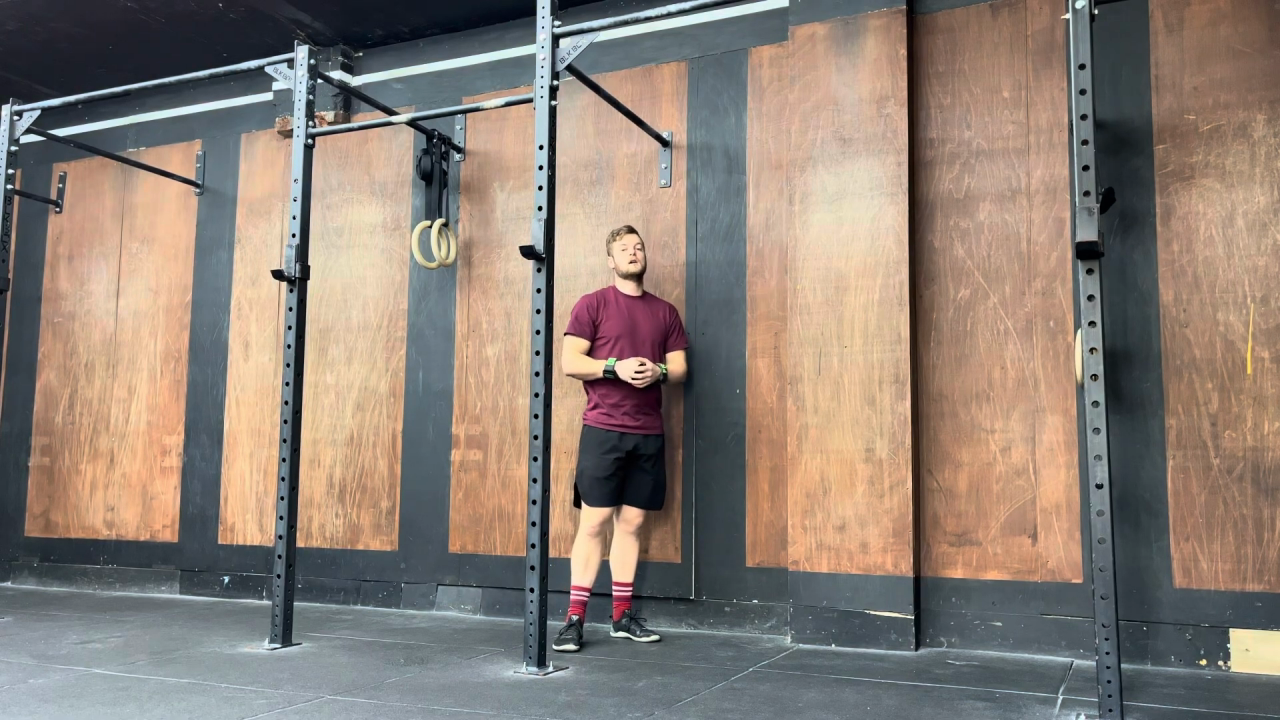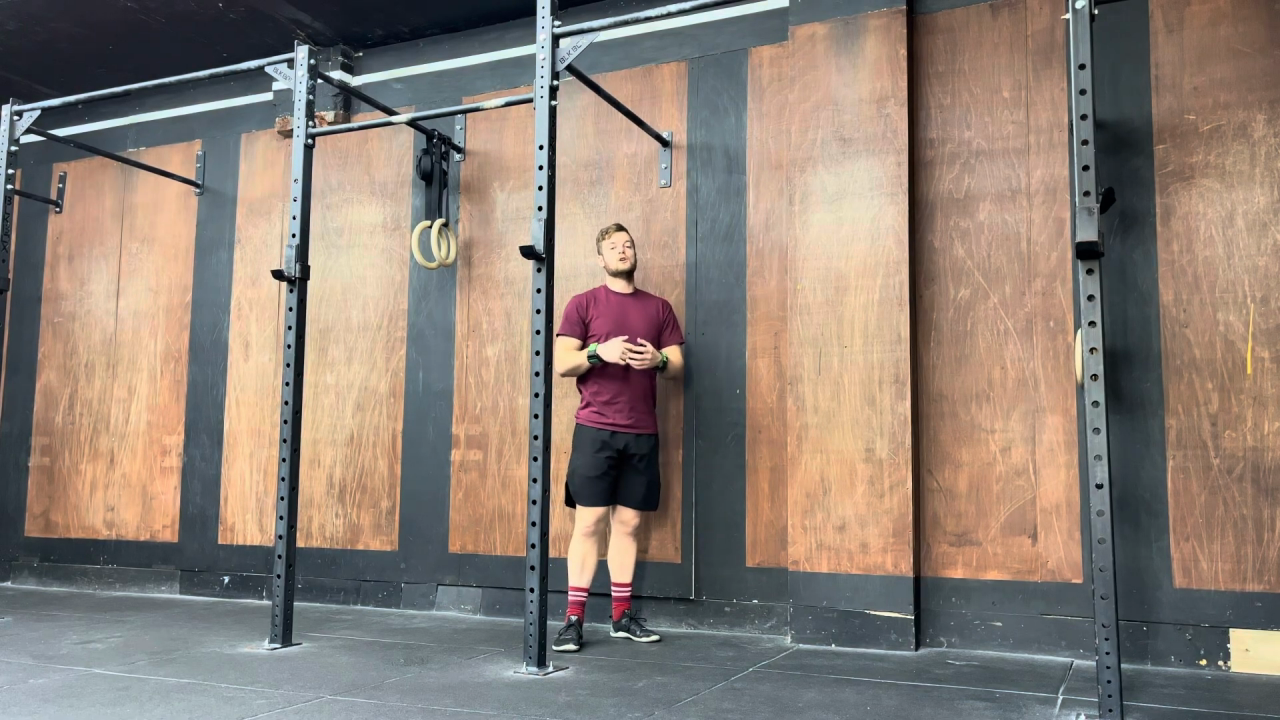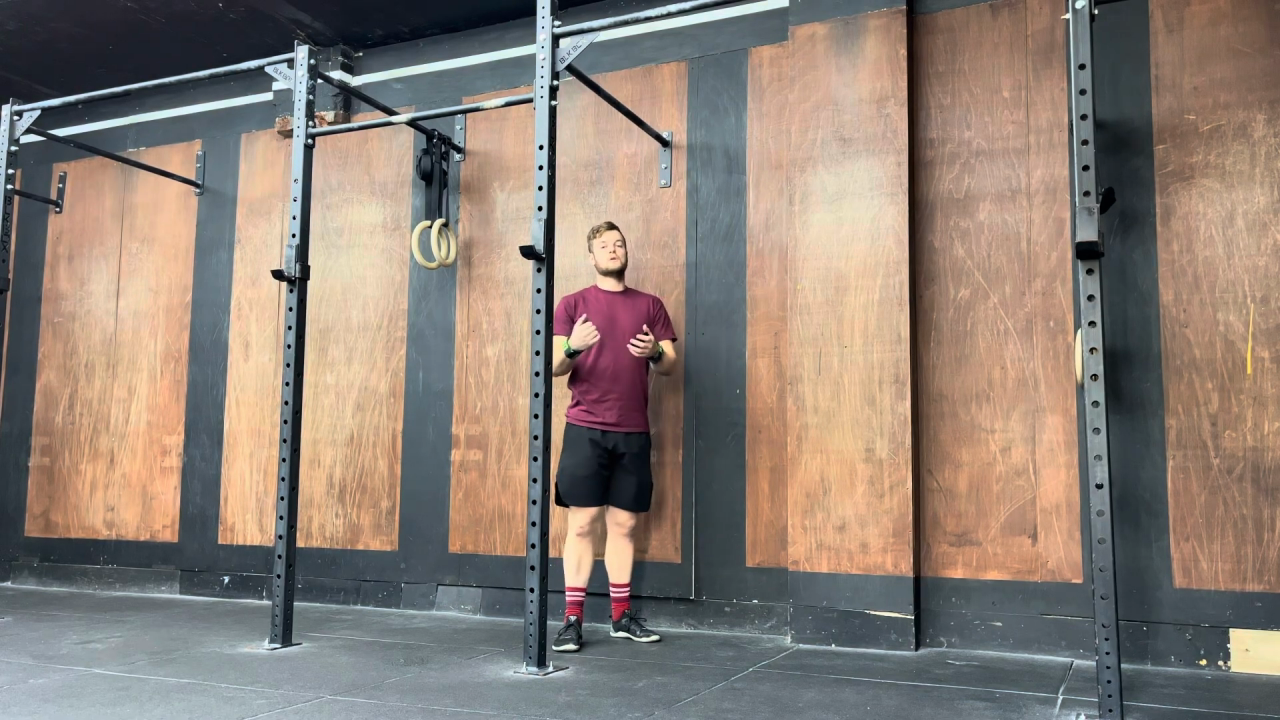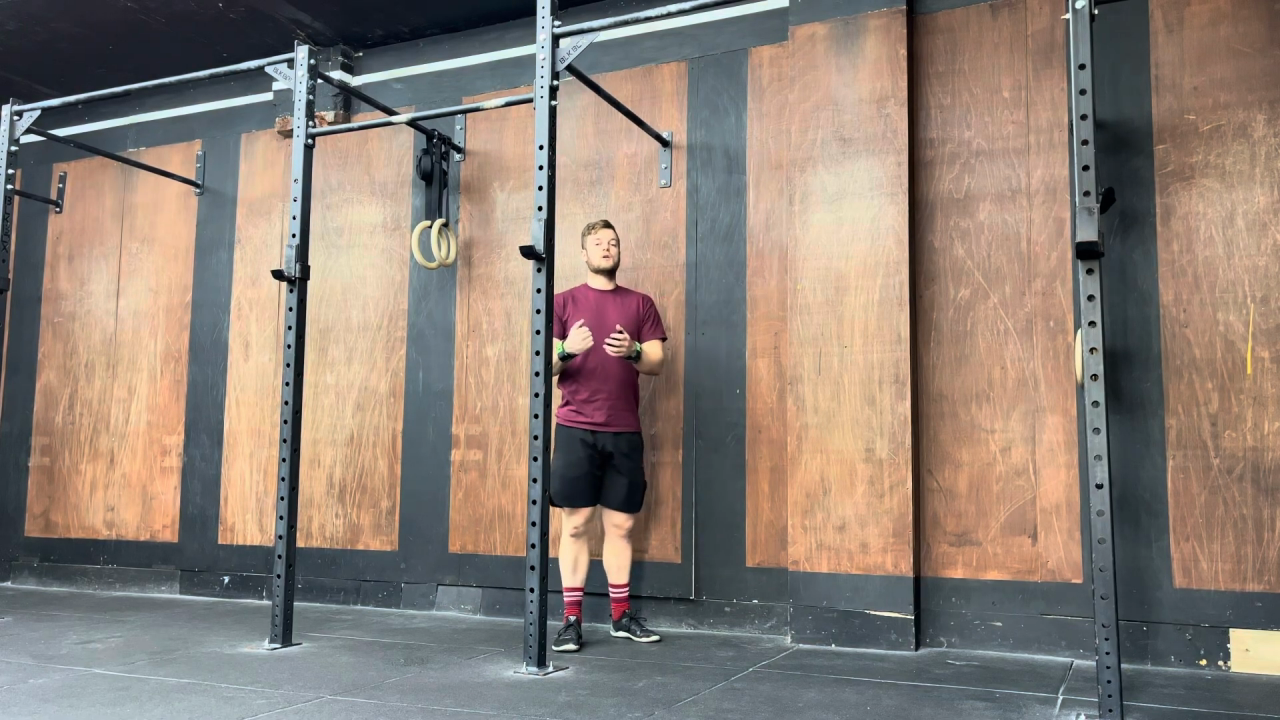
dt=0.2s
person 1, frame 1
left shoulder: (665, 311)
right shoulder: (592, 304)
left elbow: (680, 368)
right elbow: (569, 363)
left wrist: (658, 372)
right wrist: (614, 367)
left hip: (648, 434)
right hip: (603, 430)
left knee: (630, 524)
right knee: (594, 522)
left ankle: (622, 615)
right ankle: (574, 618)
person 1, frame 2
left shoulder: (659, 307)
right shoulder: (583, 304)
left elbow: (677, 367)
right elbow: (561, 363)
left wrist: (658, 361)
right wrist: (598, 352)
left hip: (642, 433)
right hip: (595, 429)
left knee: (627, 524)
right knee: (589, 523)
left ankle: (622, 615)
right ankle: (574, 619)
person 1, frame 3
left shoulder: (650, 305)
right shoulder: (573, 303)
left elbow: (670, 365)
right elbow: (555, 366)
left wrist: (654, 352)
right wrist: (572, 347)
left hip: (633, 432)
right hip: (586, 429)
left knee: (624, 524)
right knee: (581, 524)
left ankle: (622, 615)
right ankle: (572, 619)
person 1, frame 4
left shoulder: (641, 304)
right shoulder: (563, 302)
left elbow: (657, 363)
right elbow: (547, 366)
left wrist: (632, 352)
right wrist: (567, 350)
left hip: (625, 432)
right hip: (576, 430)
left knee: (621, 525)
right knee: (575, 524)
left ankle: (622, 615)
right ankle: (571, 619)
